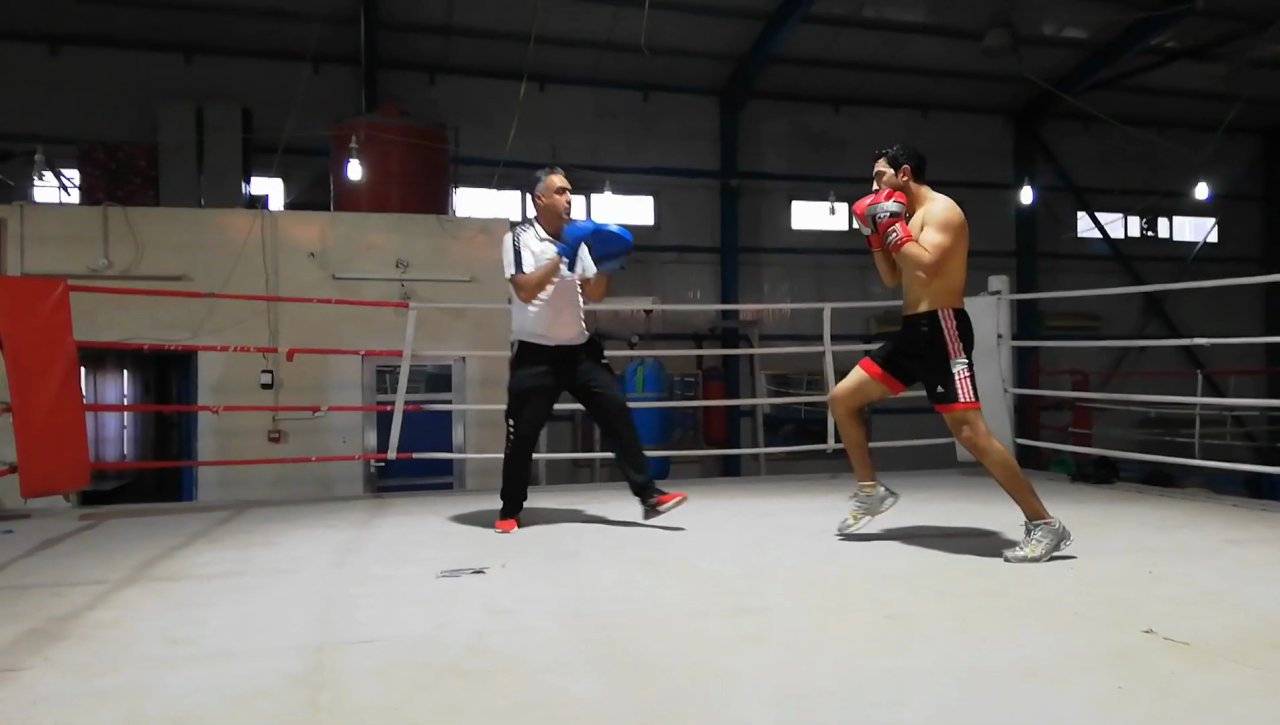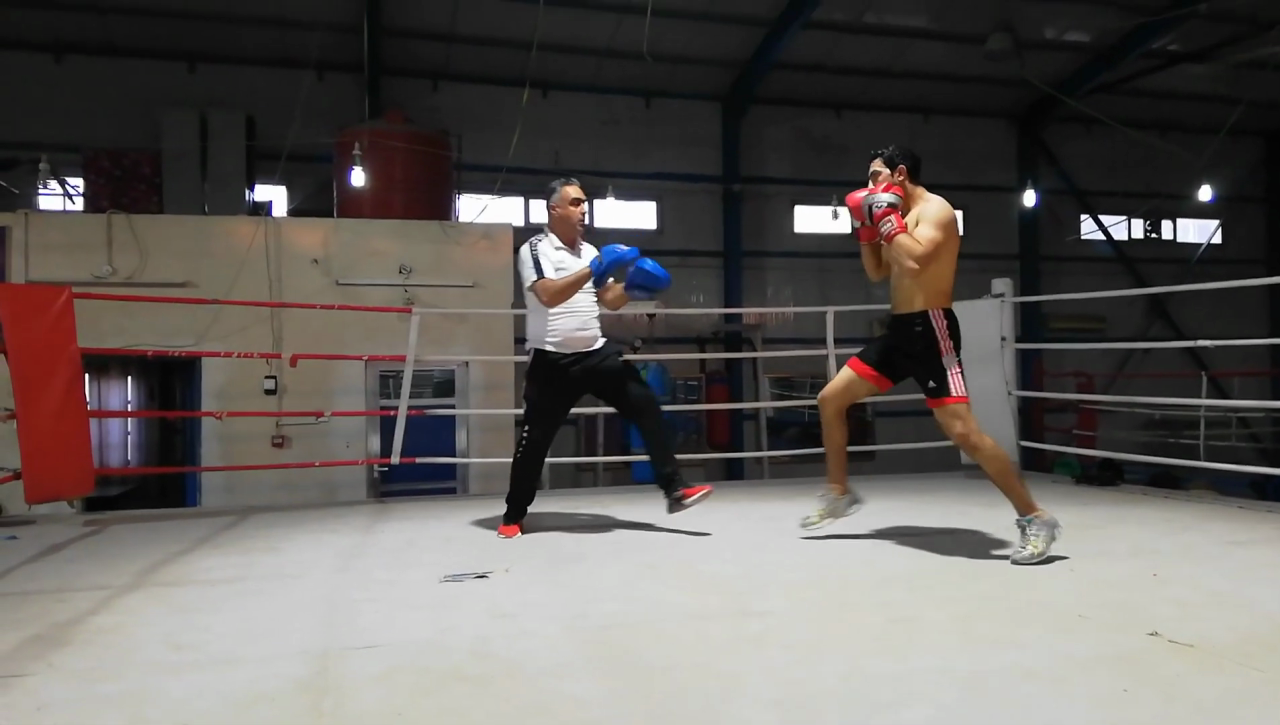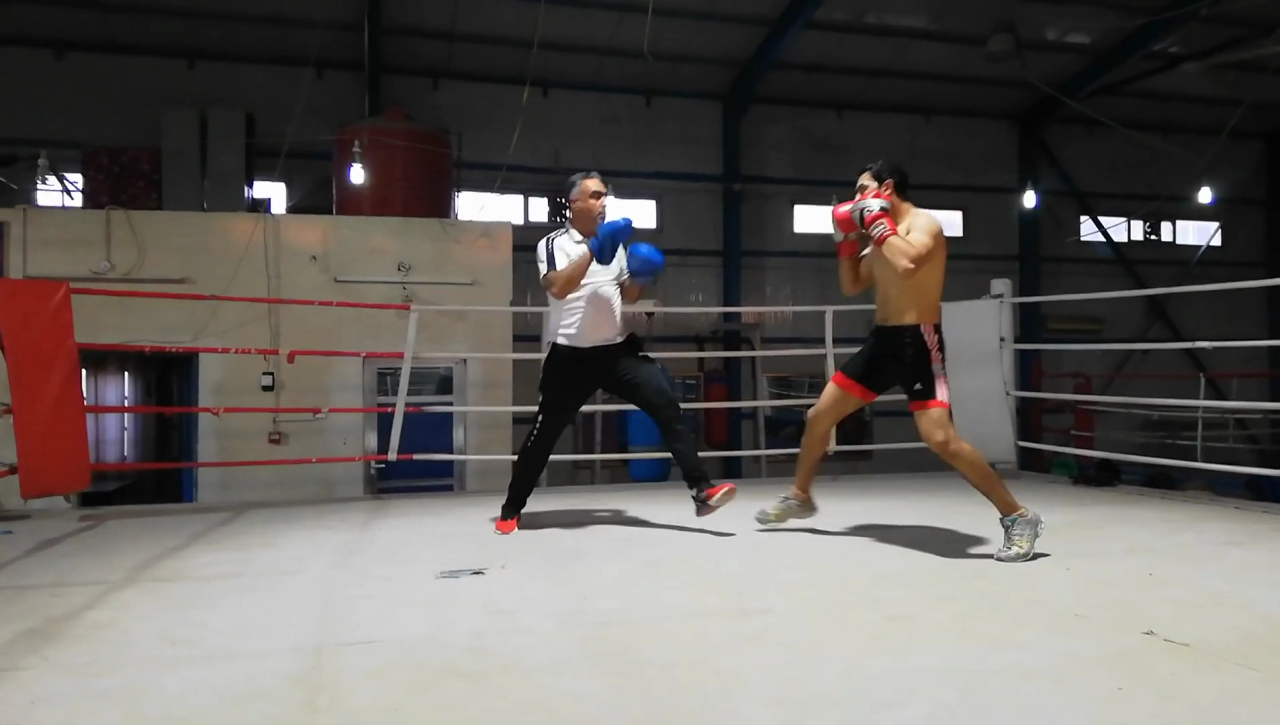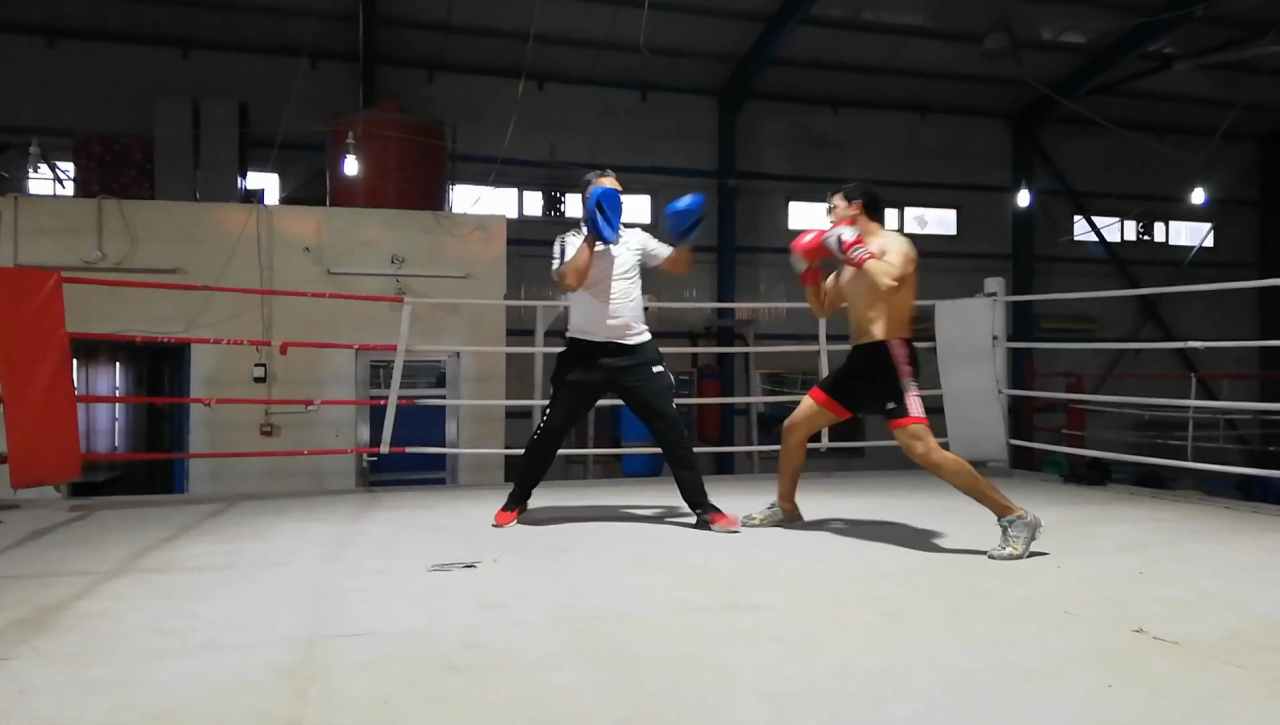
dt=0.1s
person 1, frame 1
left shoulder: (942, 211)
right shoulder: (914, 218)
left elbow: (925, 267)
right elbow: (892, 278)
left wrist: (893, 224)
right wrist: (876, 232)
left hip: (941, 331)
right hip: (910, 331)
left knee: (973, 437)
right knee: (841, 399)
left ankle: (1042, 524)
right ankle: (870, 490)
person 1, frame 2
left shoulder: (935, 210)
right shoulder: (899, 217)
left elbow: (914, 261)
right elbow: (877, 273)
left wrist: (885, 217)
right wrist: (866, 228)
left hip: (930, 330)
right hip: (898, 330)
left knee: (962, 430)
right knee: (830, 400)
left ankle: (1035, 519)
right ankle: (839, 494)
person 1, frame 3
left shoulder: (923, 225)
right shoulder: (877, 238)
left elbow: (906, 264)
right elbow: (852, 284)
left wrist: (879, 221)
right wrist: (845, 241)
left hip: (917, 345)
right hip: (882, 343)
left knee: (941, 438)
right knee: (818, 417)
left ankle: (1018, 517)
right ankle: (799, 498)
person 1, frame 4
left shoulder: (892, 246)
right shoulder: (848, 266)
left elbow: (887, 283)
right elbow: (822, 309)
left wrist: (852, 248)
right wrist: (808, 270)
left hip: (890, 359)
right hip: (859, 360)
left knee: (922, 450)
right knee: (794, 427)
left ankle: (1015, 519)
right ankle: (785, 507)
person 2, frame 1
left shoulder: (577, 240)
right shoulder: (518, 240)
left elbow: (593, 292)
right elbow: (525, 290)
left wrist: (608, 268)
right wrist: (562, 254)
left hip: (578, 349)
right hip: (534, 353)
left knee: (616, 412)
right knee: (522, 434)
left ankle: (648, 493)
right ankle: (509, 510)
person 2, frame 2
left shoulder: (590, 251)
right shoulder: (535, 249)
left elbow: (608, 301)
right elbow: (549, 296)
left wrist: (633, 287)
right wrist: (593, 269)
left hip: (597, 354)
right hip: (552, 361)
left knee: (646, 406)
right knee: (534, 441)
left ankle: (674, 488)
right ankle: (514, 515)
person 2, frame 3
left shoulder: (617, 243)
right shoulder: (553, 244)
left elbow: (628, 294)
right elbow: (558, 288)
left wrist: (642, 277)
right wrist: (594, 252)
left hip: (616, 350)
right hip: (570, 356)
left knee: (665, 404)
right knee: (543, 433)
left ankle: (701, 489)
right ankle: (511, 509)
person 2, frame 4
left shoulder: (634, 238)
right shoulder: (569, 241)
left elbow: (677, 266)
right elbow: (571, 281)
left wrist: (686, 240)
right wrist: (592, 237)
left hip: (634, 350)
right hip: (585, 352)
left knee: (668, 421)
right knee: (552, 428)
left ankle: (703, 508)
right ankle: (516, 501)
